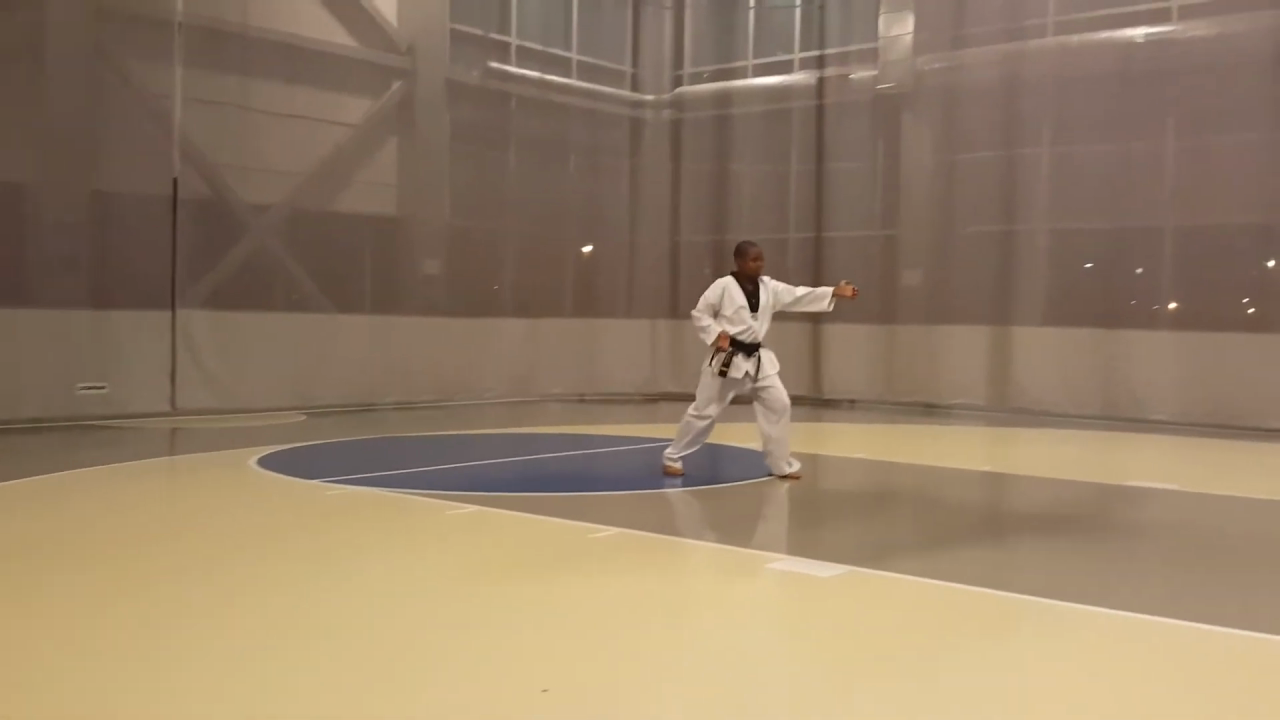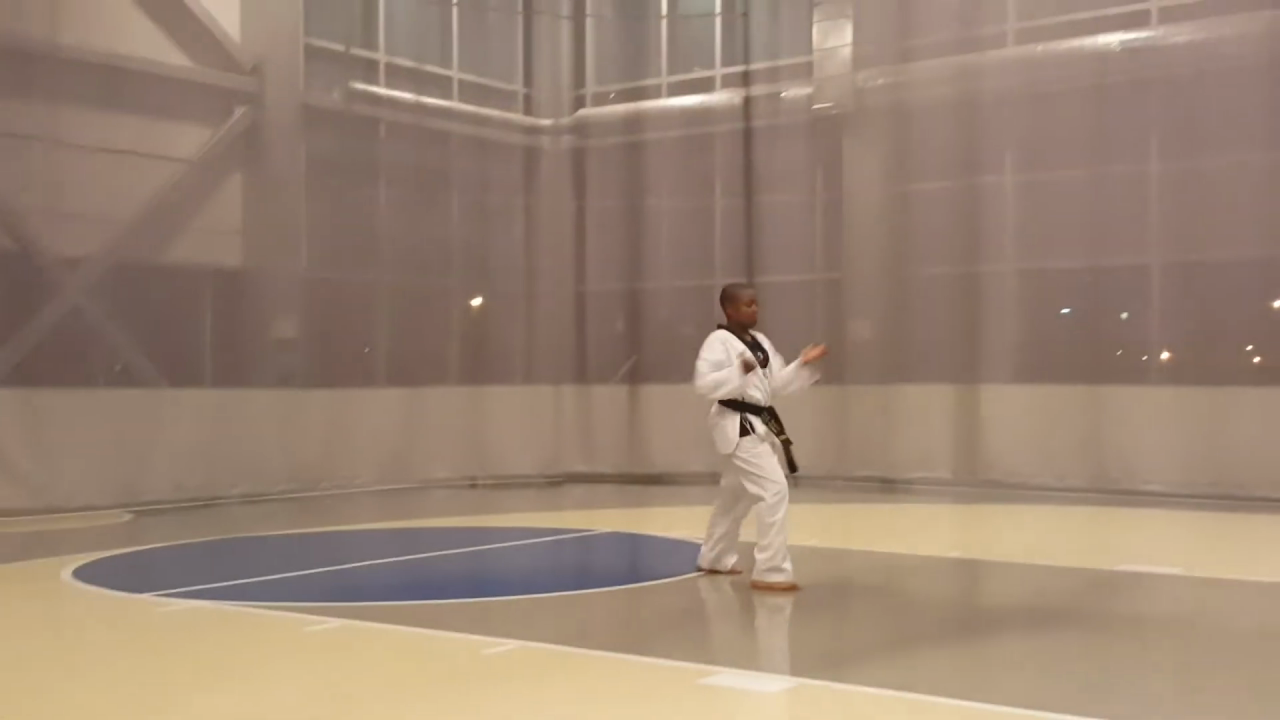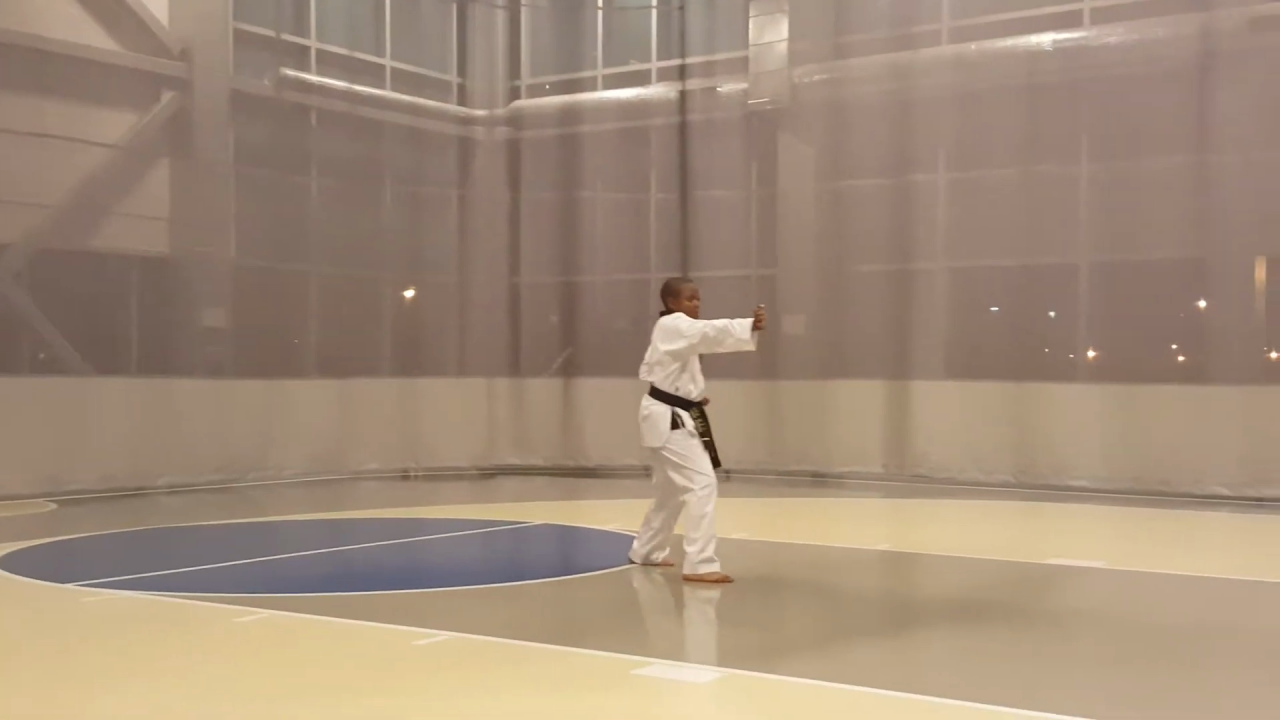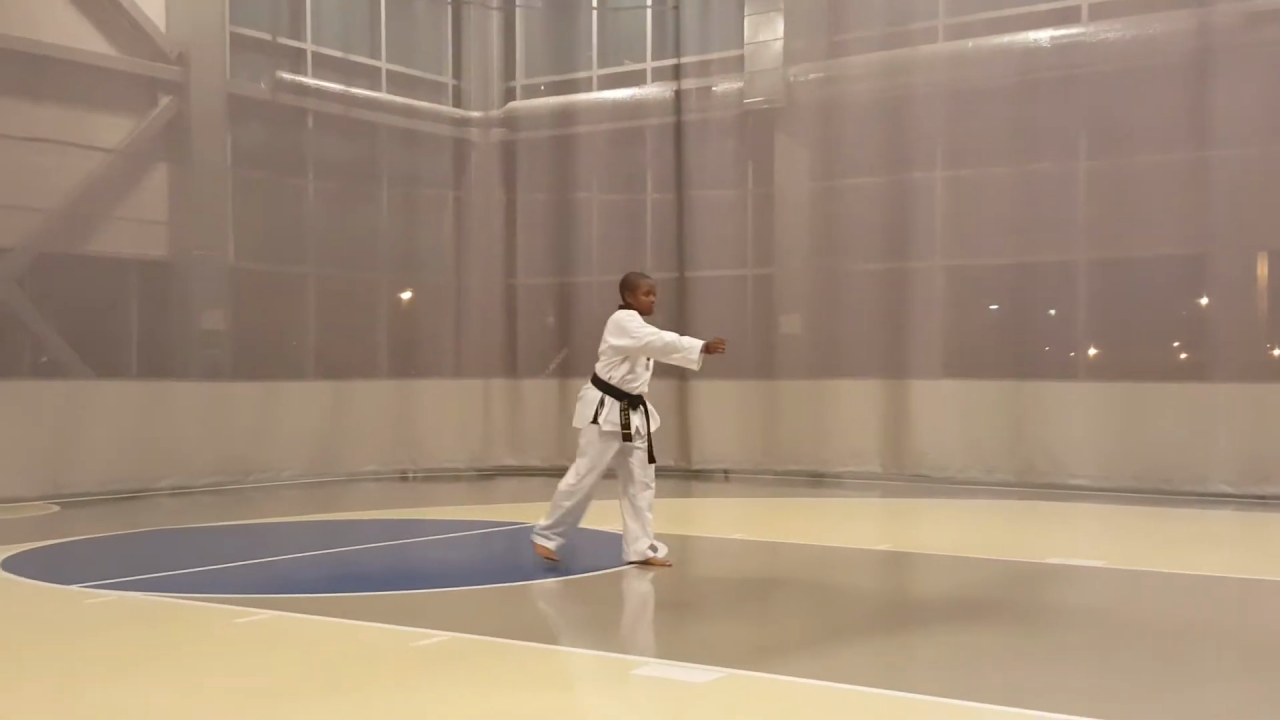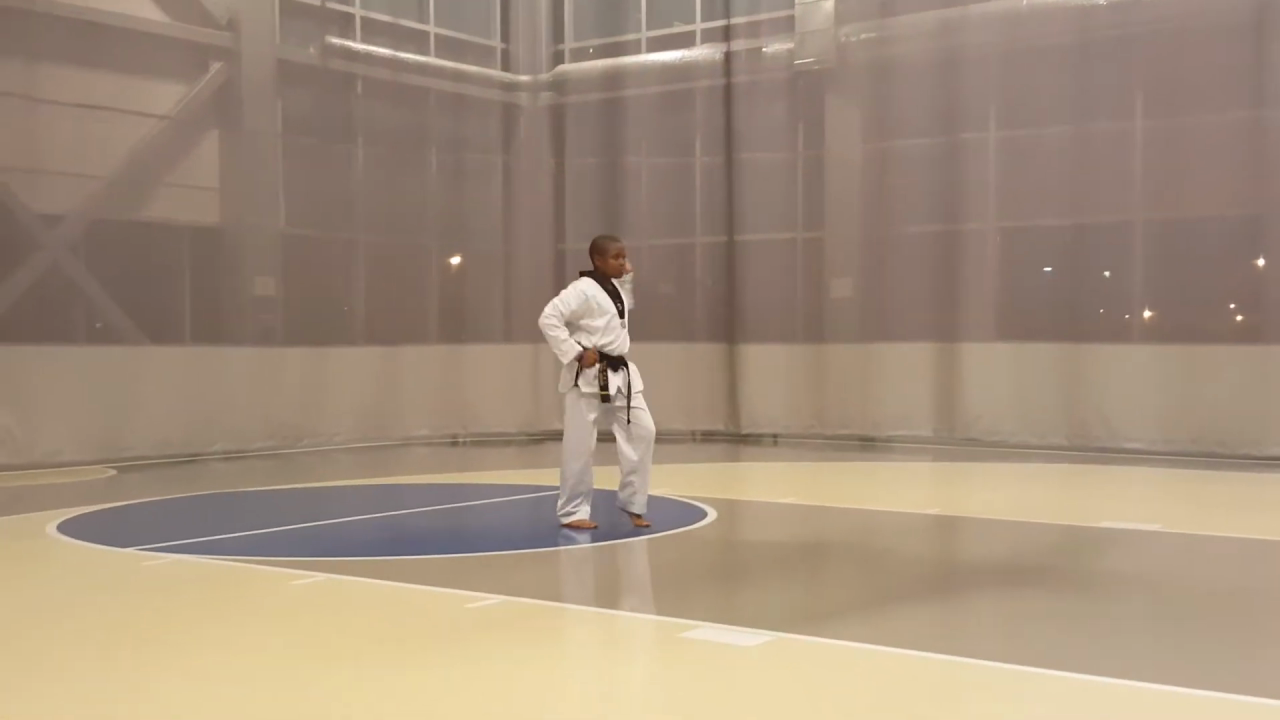
dt=0.7s
person 1, frame 1
left shoulder: (769, 287)
right shoulder: (723, 286)
left elbow: (798, 296)
right elbow: (699, 314)
left wrist: (834, 292)
right wrist: (716, 335)
left hip: (756, 359)
right hip: (726, 359)
left knee: (779, 404)
right knee: (703, 411)
left ankle: (781, 464)
right ankle: (673, 458)
person 1, frame 2
left shoulder: (757, 341)
right shoulder: (719, 341)
left elbow: (780, 384)
right elbow: (705, 384)
left wrist: (805, 364)
right wrist: (738, 372)
left hip: (756, 425)
right hip: (740, 427)
left knee: (736, 496)
right knee: (773, 491)
left ankle: (714, 558)
right ankle: (770, 572)
person 1, frame 3
left shoulder: (672, 332)
right shoulder: (672, 326)
left elbow: (647, 371)
right elbow: (711, 333)
left wrist: (689, 394)
right wrist: (751, 326)
left hip: (671, 416)
right hip: (670, 419)
left knee: (671, 492)
right knee: (702, 485)
left ankle: (646, 551)
right ankle: (700, 565)
person 1, frame 4
left shoulder: (635, 324)
right shoulder: (623, 321)
right elbow: (659, 342)
right wrist: (702, 347)
left hip: (632, 411)
right hip: (604, 410)
left knee: (640, 480)
right knee: (583, 476)
left ankle: (641, 549)
right ankle: (546, 535)
person 1, frame 5
left shoulder: (615, 288)
right shoulder: (582, 289)
right elbow: (548, 319)
left wrist: (626, 278)
right wrist: (576, 354)
left hip: (619, 373)
right hip: (588, 375)
left knee: (642, 431)
right knee: (579, 444)
left ankle: (631, 504)
right ankle: (573, 511)
